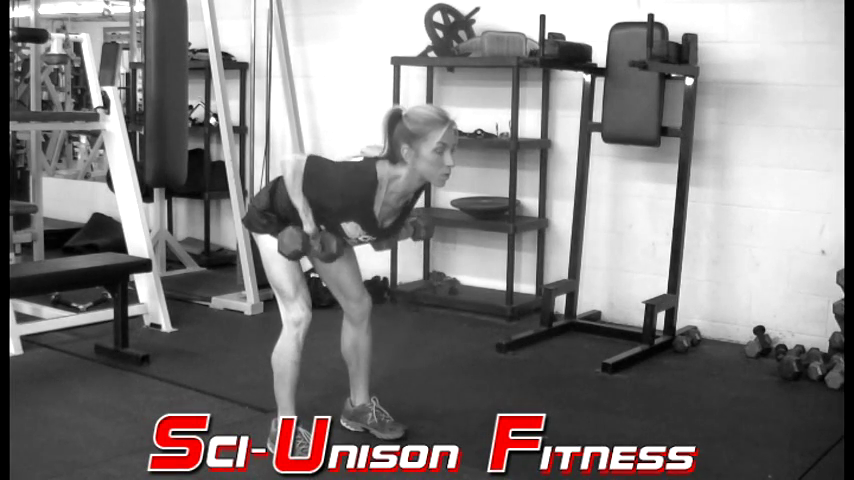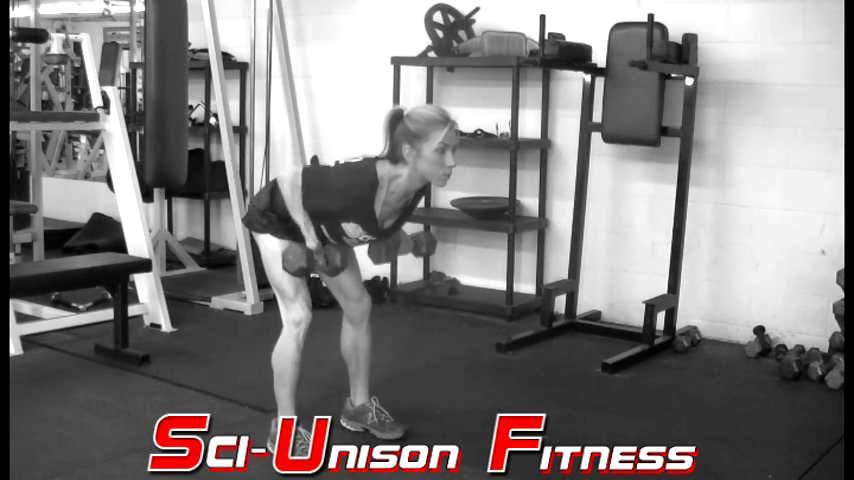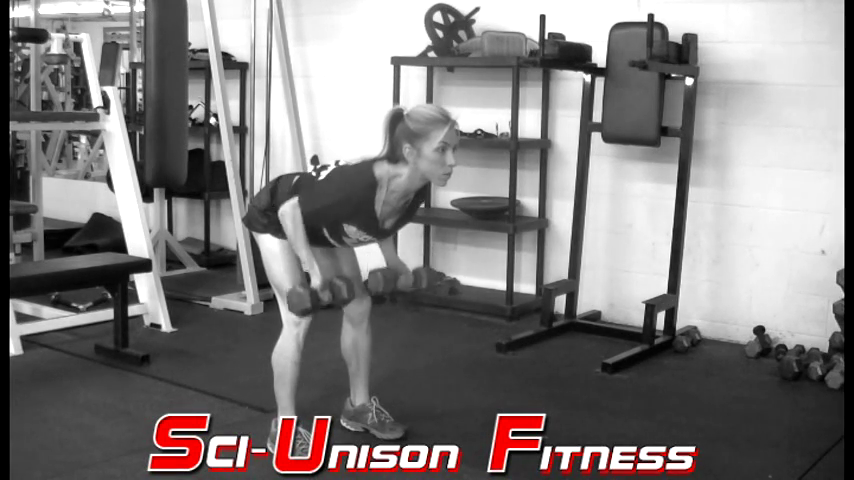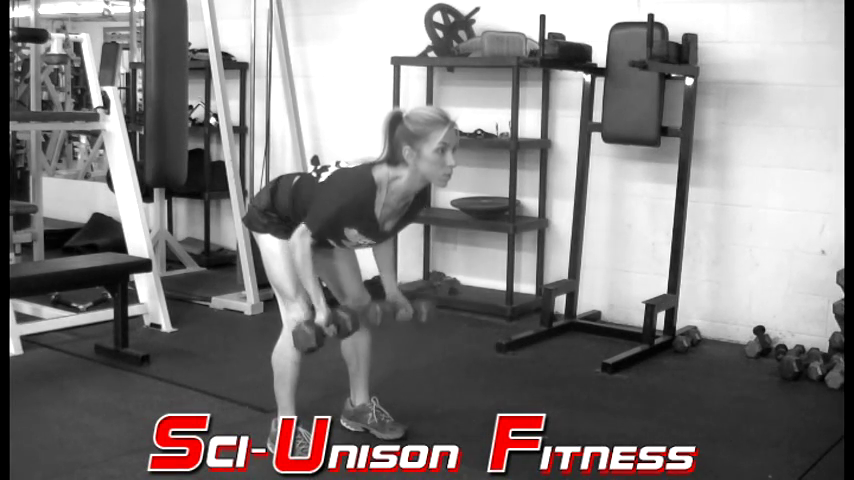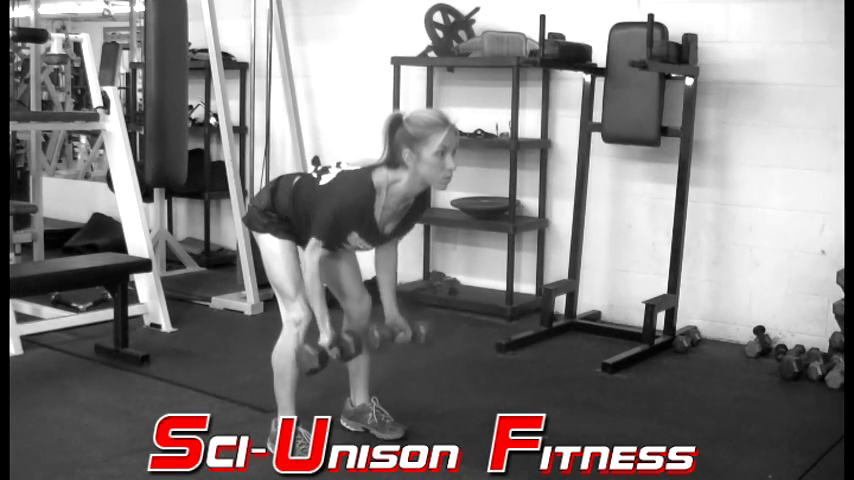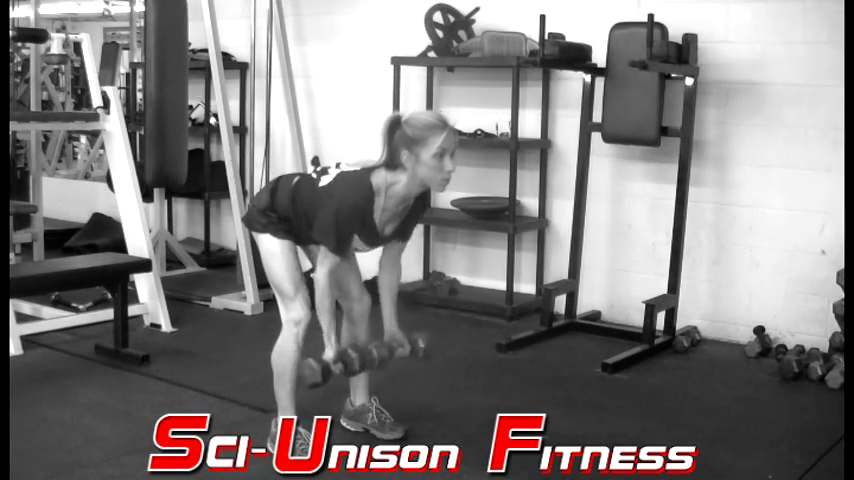
dt=0.2s
person 1, frame 1
left shoulder: (415, 185)
right shoulder: (360, 180)
right elbow: (293, 165)
left wrist: (395, 225)
right wrist: (307, 222)
left hip: (325, 223)
right hip: (276, 217)
left knee: (359, 305)
right knee: (298, 314)
left ankle: (360, 405)
person 1, frame 2
left shoulder: (416, 186)
right shoulder: (360, 181)
right elbow: (288, 178)
left wrist: (393, 234)
right wrist: (310, 237)
left hip: (325, 224)
right hip: (277, 217)
left knee: (358, 306)
right knee: (298, 315)
left ankle: (359, 406)
person 1, frame 3
left shoulder: (417, 190)
right shoulder: (359, 183)
right elbow: (289, 211)
left wrist: (392, 260)
right wrist: (314, 273)
left hip: (324, 224)
right hip: (276, 218)
left knee: (359, 306)
right knee: (298, 316)
left ankle: (360, 405)
person 1, frame 4
left shoulder: (417, 194)
right shoulder: (357, 188)
left elbow: (381, 233)
right elbow: (300, 239)
left wrist: (391, 289)
right wrist: (321, 309)
left hip: (324, 226)
right hip: (277, 217)
left knee: (358, 305)
right knee: (299, 315)
left ankle: (359, 406)
person 1, frame 5
left shoulder: (417, 198)
right shoulder: (356, 193)
left elbow: (385, 244)
right elbow: (312, 257)
left wrist: (391, 310)
right wrist: (325, 329)
left hip: (318, 221)
right hip: (276, 217)
left knee: (359, 304)
right knee: (298, 315)
left ankle: (359, 406)
person 1, frame 6
left shoulder: (416, 199)
right shoulder: (354, 196)
left elbow: (391, 257)
right elbow: (325, 270)
left wrist: (390, 325)
right wrist: (330, 344)
left hip: (316, 220)
right hip: (275, 216)
left knee: (359, 304)
right knee: (297, 314)
left ankle: (359, 405)
